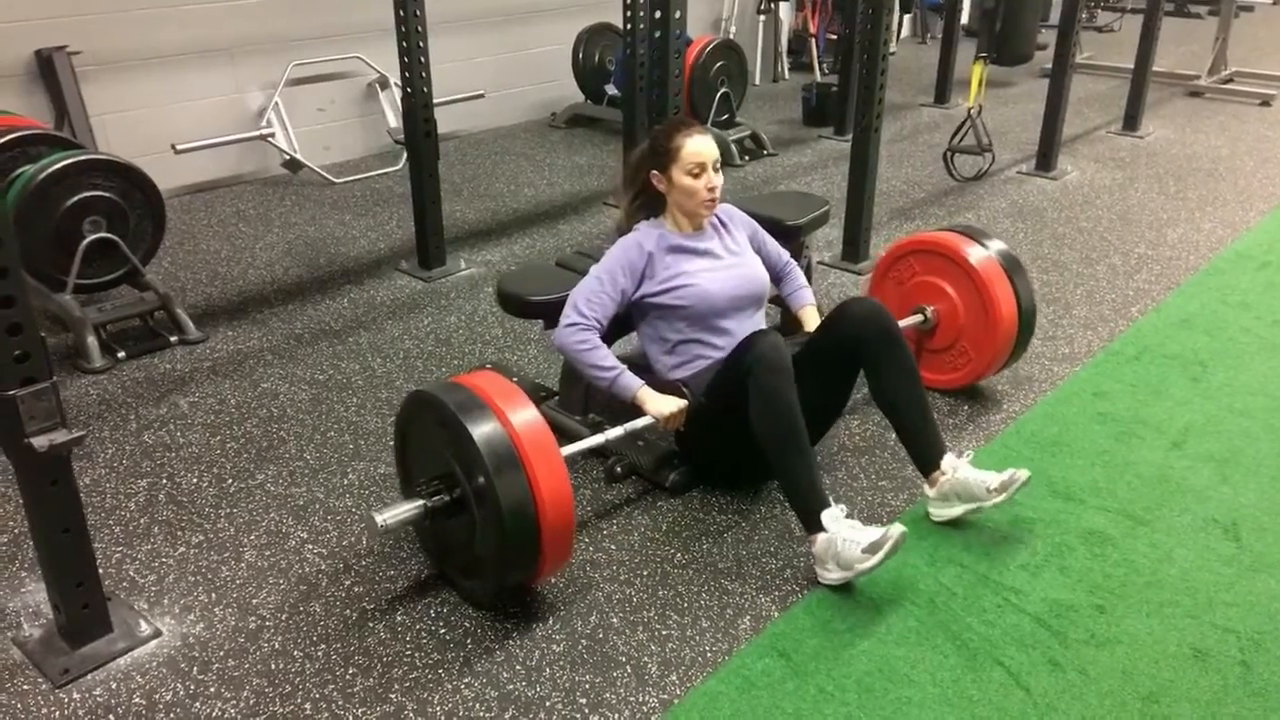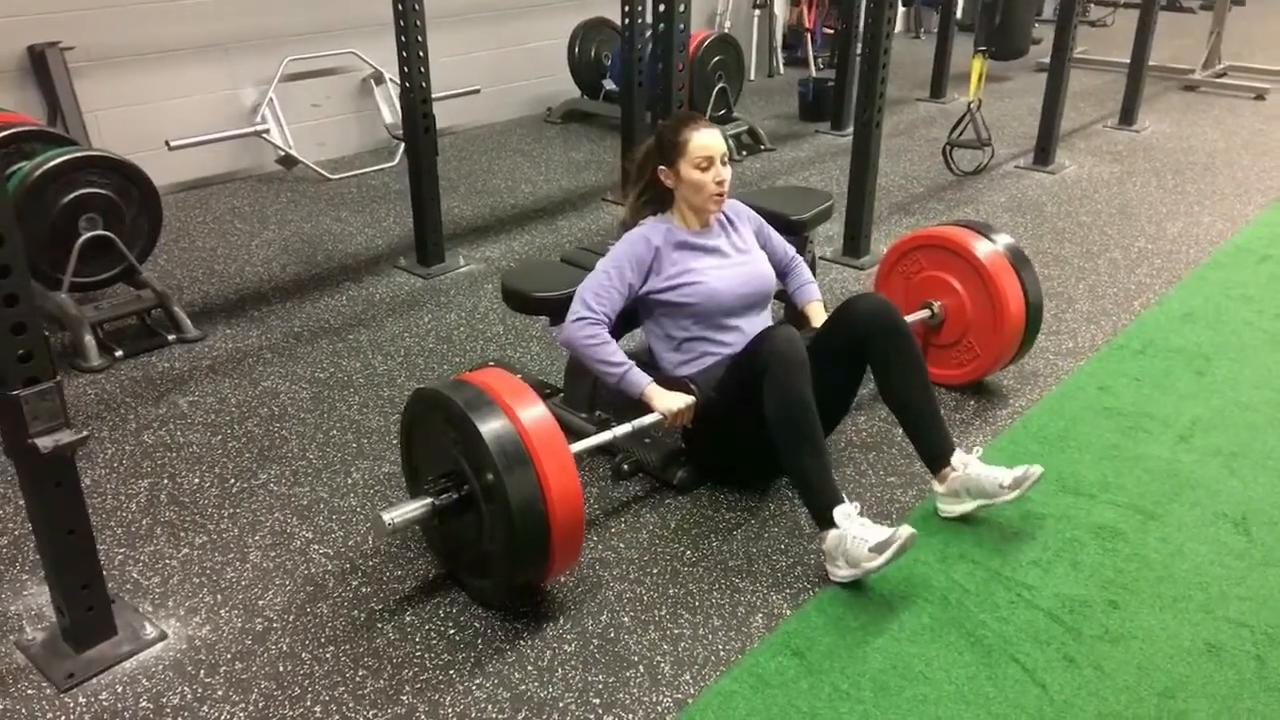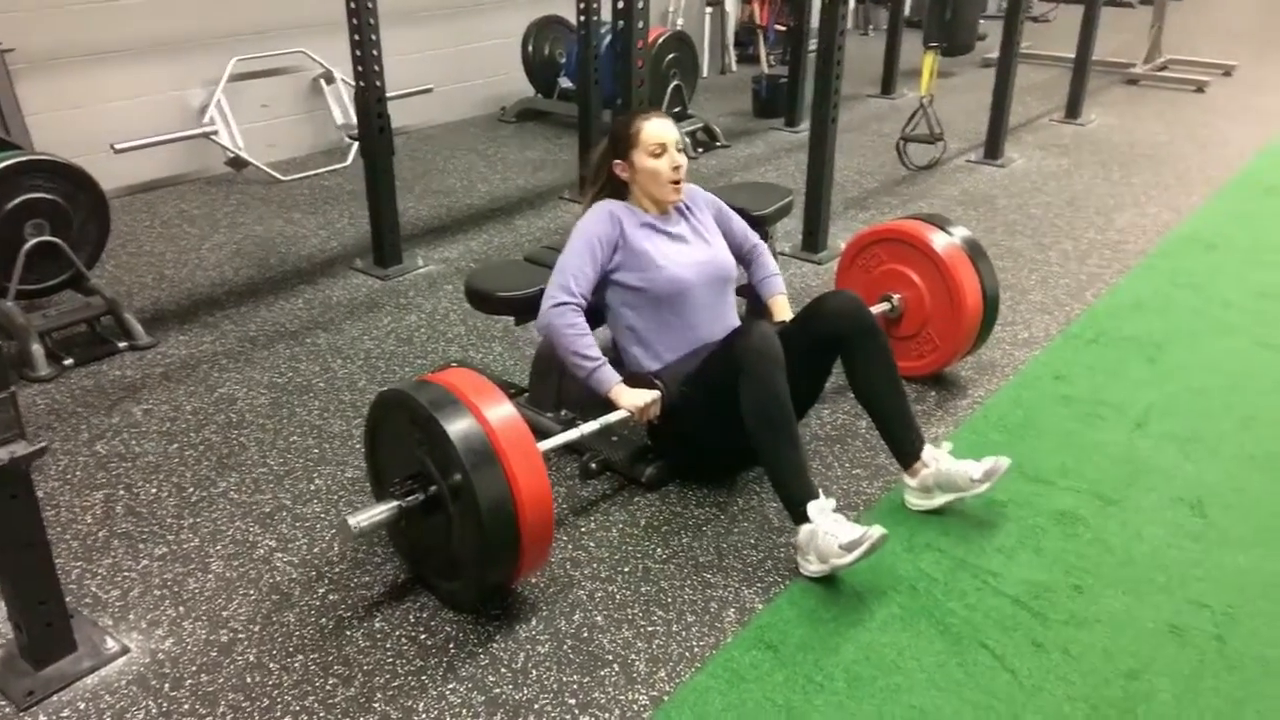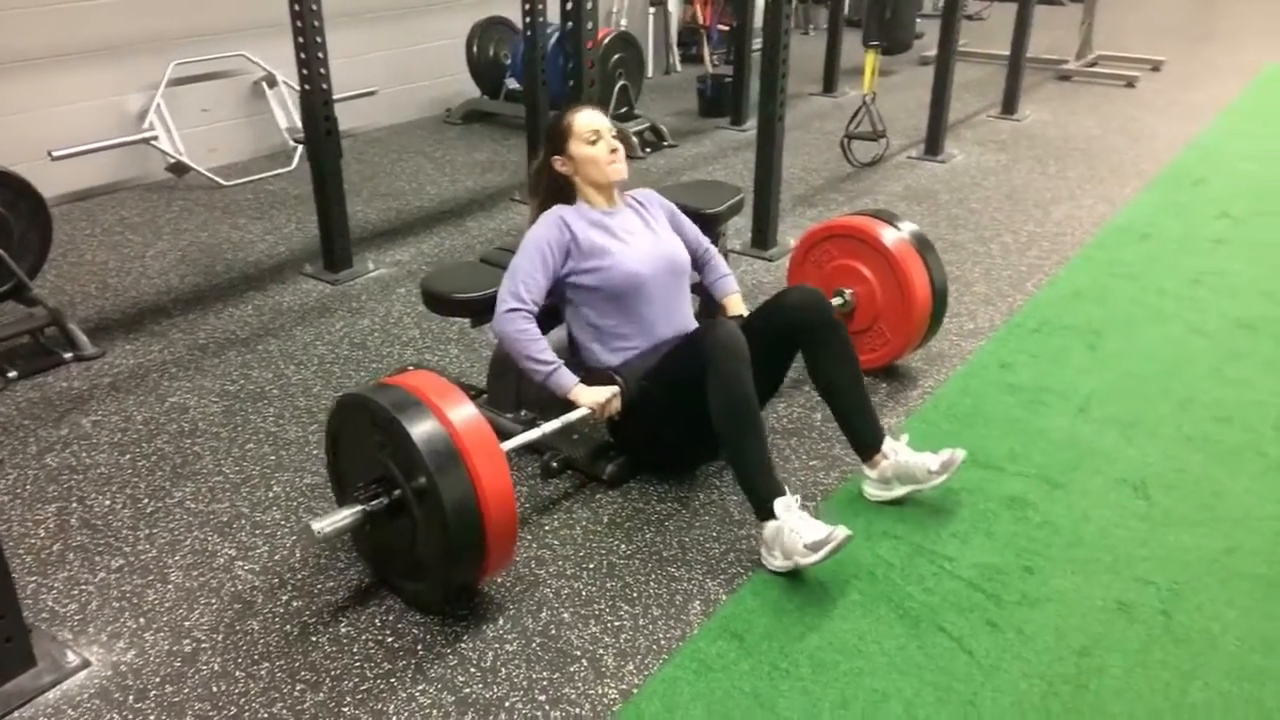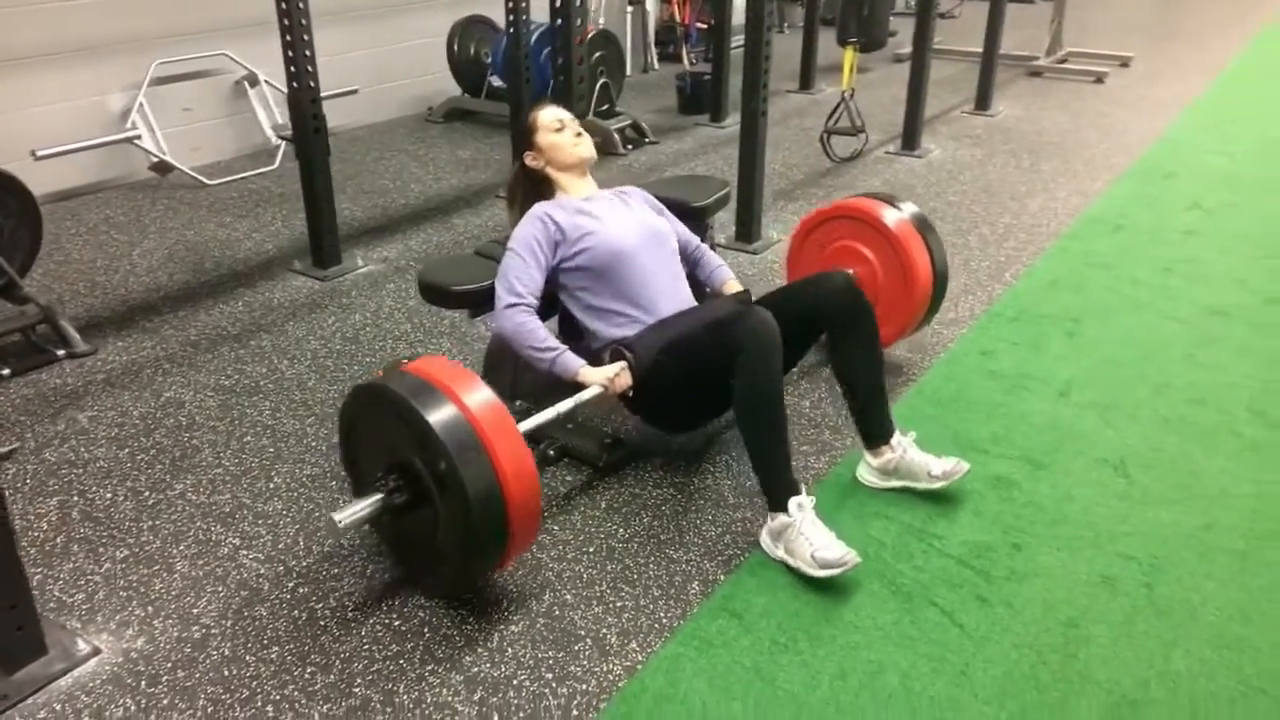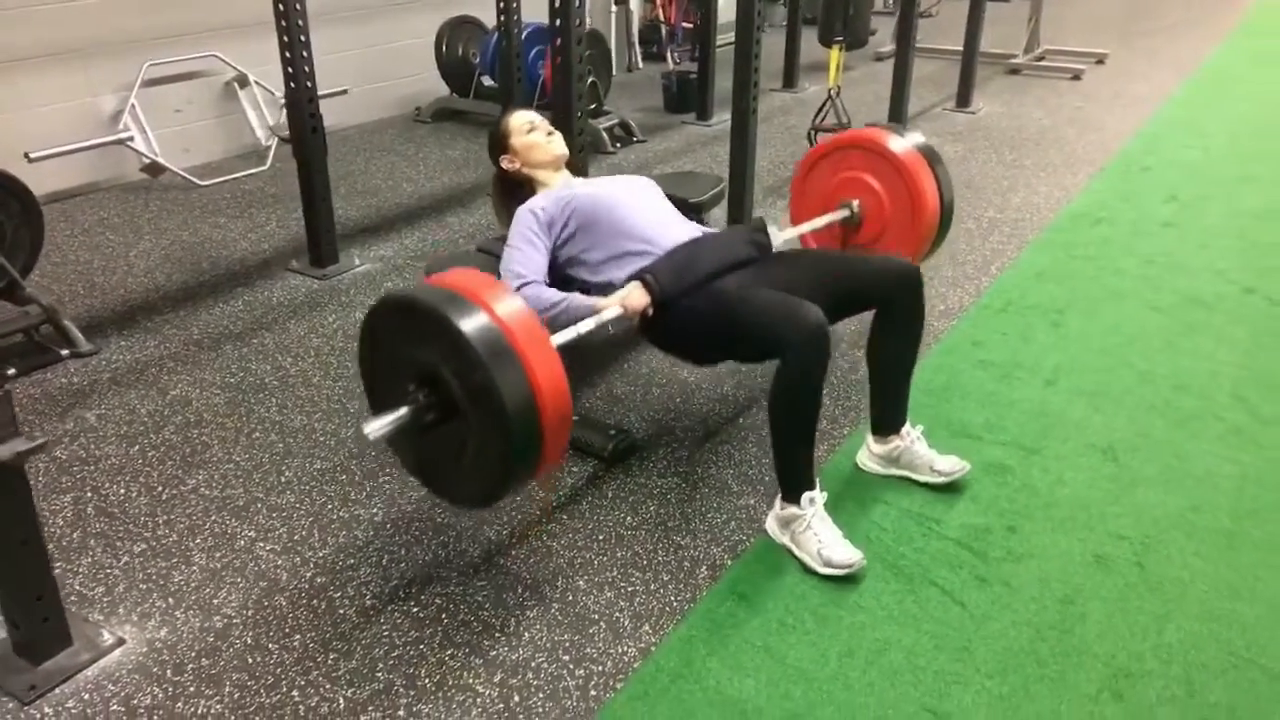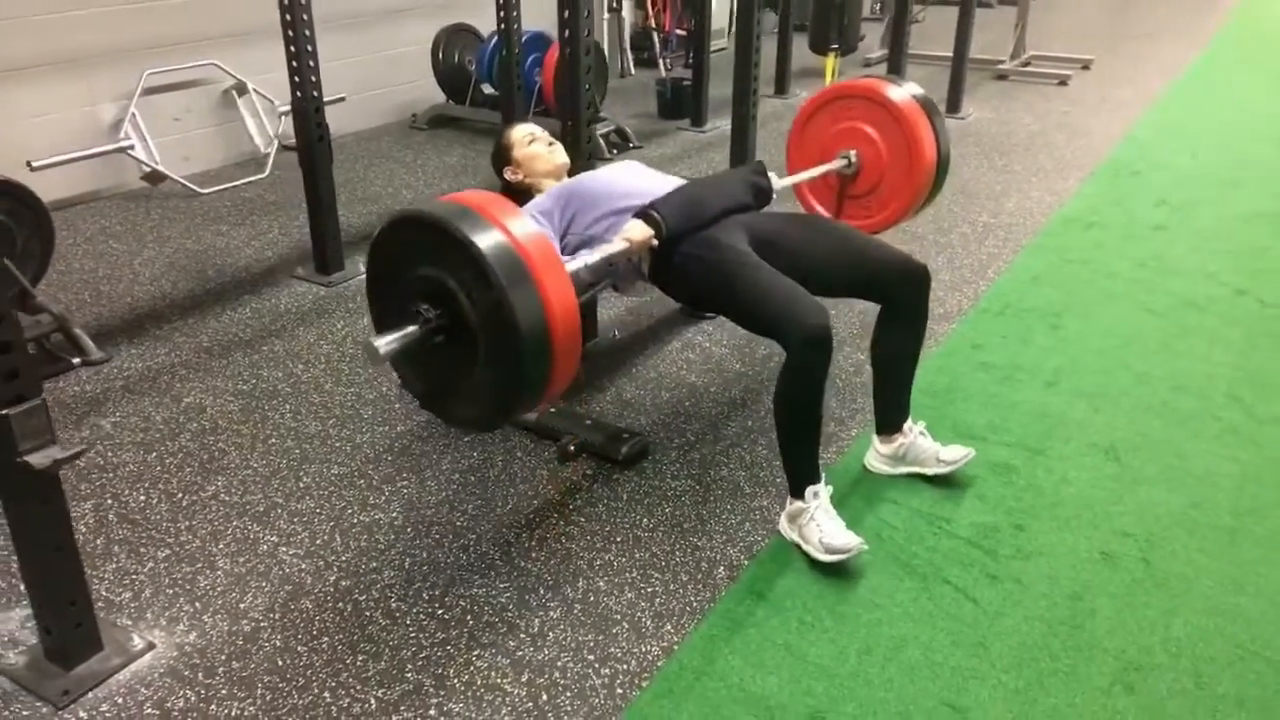
dt=0.4s
person 1, frame 1
left shoulder: (730, 220)
right shoulder: (641, 248)
left elbow: (785, 268)
right elbow: (573, 331)
left wrist: (814, 326)
right wrist: (645, 396)
left hip: (775, 398)
right hip: (713, 421)
left knee: (862, 315)
right knee: (763, 346)
left ankle: (943, 476)
right ankle: (827, 535)
person 1, frame 2
left shoulder: (736, 216)
right shoulder: (647, 243)
left elbow: (790, 263)
right elbow: (580, 326)
left wrist: (822, 324)
right wrist: (653, 392)
left hip: (784, 396)
right hip: (718, 418)
left knee: (871, 311)
right knee: (779, 341)
left ankle: (952, 473)
right ankle: (838, 533)
person 1, frame 3
left shoulder: (696, 202)
right shoulder: (608, 220)
left elbow: (755, 252)
right elbow: (557, 312)
left wrist: (786, 321)
right wrist: (617, 389)
left hip: (748, 389)
right hip: (680, 409)
left knee: (841, 308)
right knee: (754, 338)
left ankle: (922, 468)
right ankle: (813, 527)
person 1, frame 4
left shoulder: (647, 203)
right shoulder: (560, 226)
left elbow: (706, 255)
right elbow: (511, 317)
left wrist: (741, 316)
right wrist: (575, 389)
left hip: (707, 379)
right hip: (641, 405)
left knee: (803, 303)
right knee: (718, 337)
left ankle: (882, 461)
right ankle: (778, 525)
person 1, frame 5
left shoulder: (631, 198)
right shoulder: (544, 221)
left elbow: (694, 250)
right elbow: (510, 313)
left wrist: (736, 294)
right wrist: (584, 370)
left hip: (702, 340)
right hip: (649, 372)
left knee: (837, 290)
right knee: (754, 327)
left ankle: (885, 453)
right ankle: (786, 520)
person 1, frame 6
left shoulder: (622, 181)
right shoulder: (536, 213)
right elbow: (523, 294)
left wrist: (750, 234)
right wrist: (604, 302)
left hip: (733, 266)
right hip: (675, 304)
left knee: (899, 279)
right knee: (804, 328)
left ankle: (889, 441)
right ankle: (795, 509)
person 1, frame 7
left shoulder: (619, 169)
right shoulder: (540, 212)
left wrist: (757, 180)
right wrist: (618, 242)
left hip: (743, 220)
right hip: (689, 247)
left knee: (907, 277)
right knee: (809, 329)
left ankle: (895, 440)
right ankle: (804, 504)
